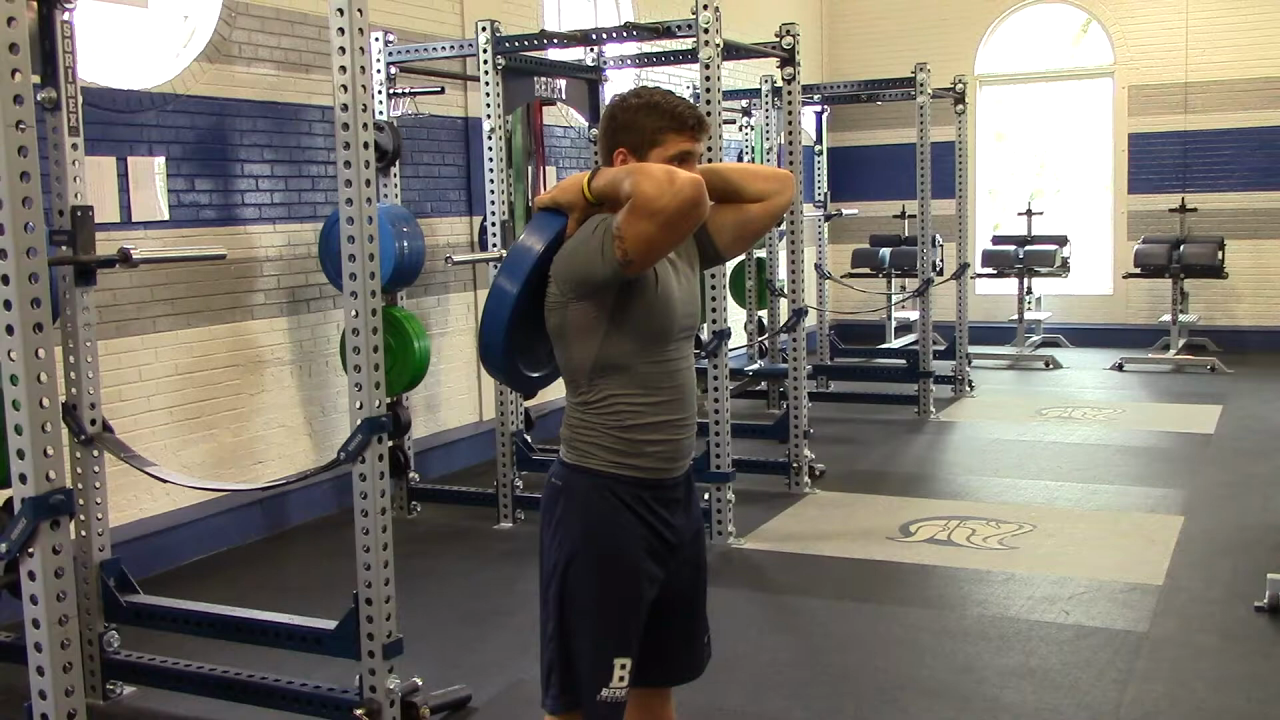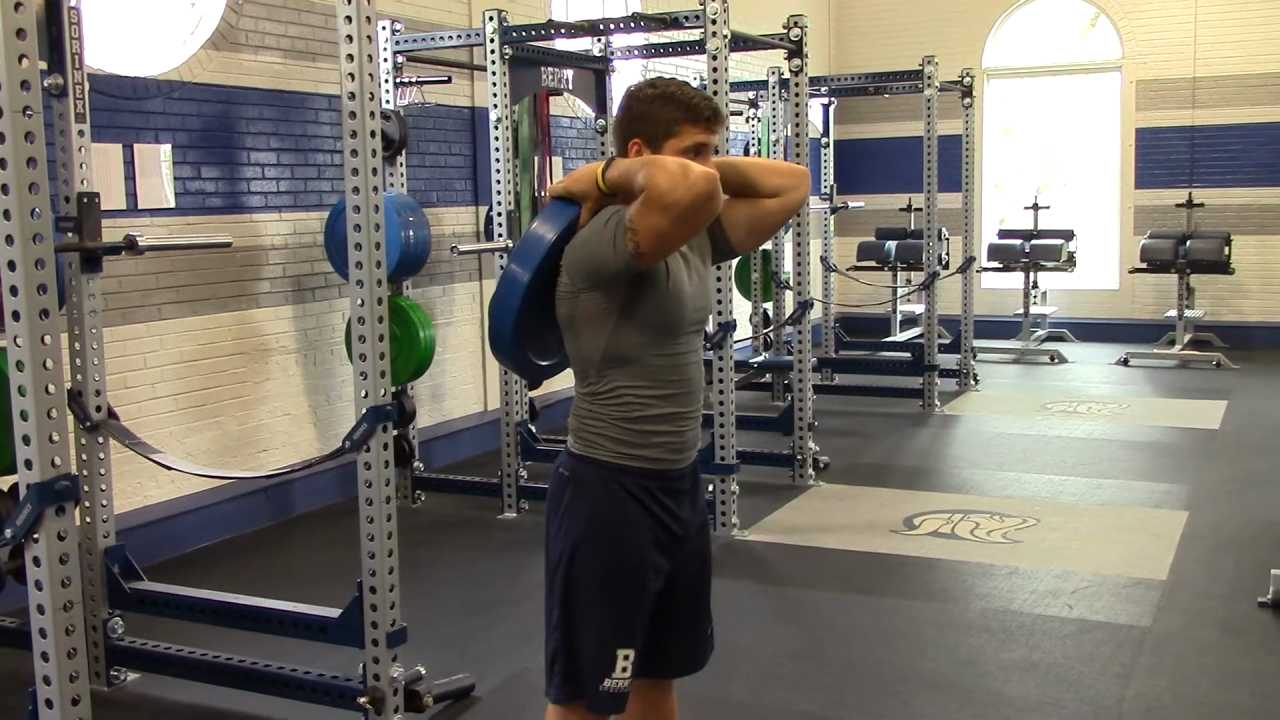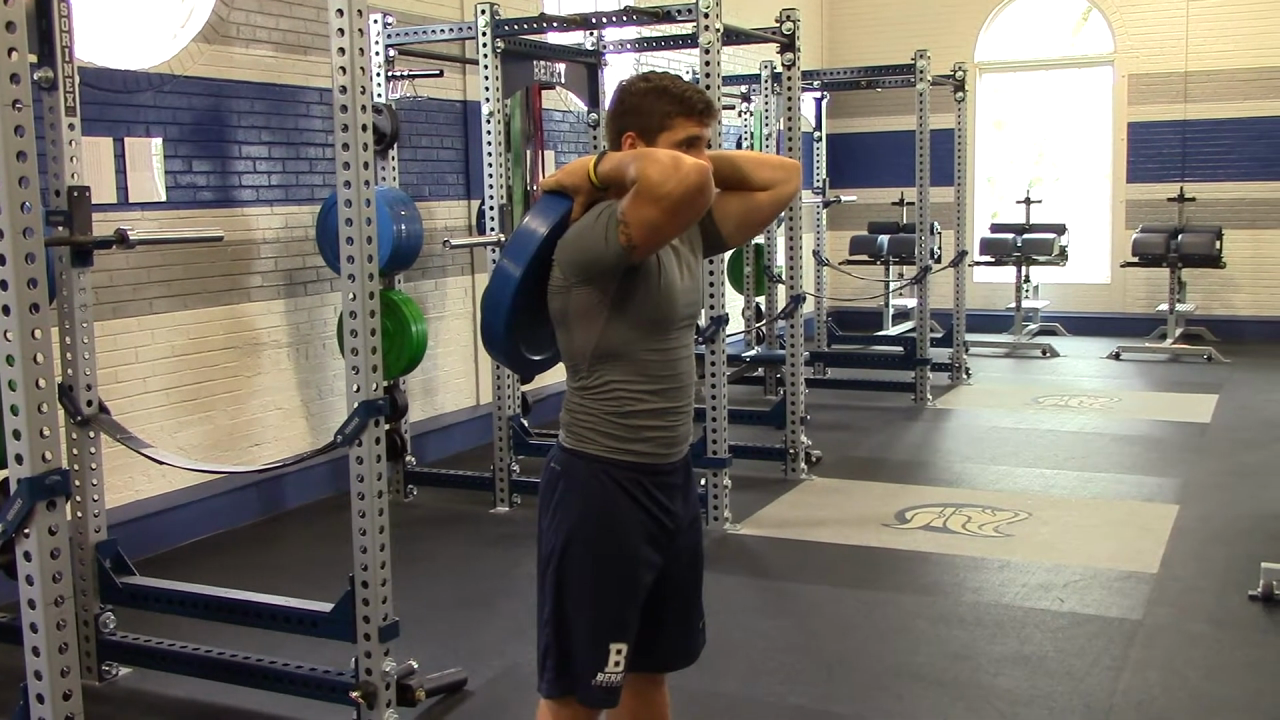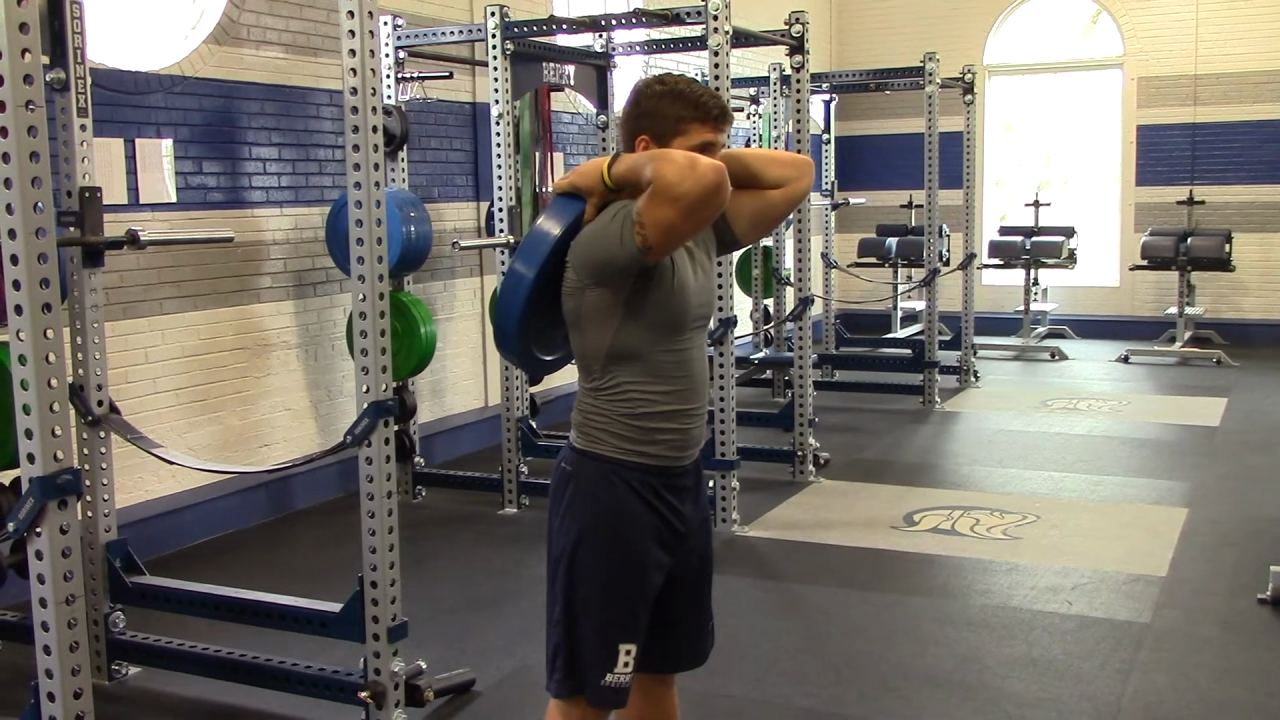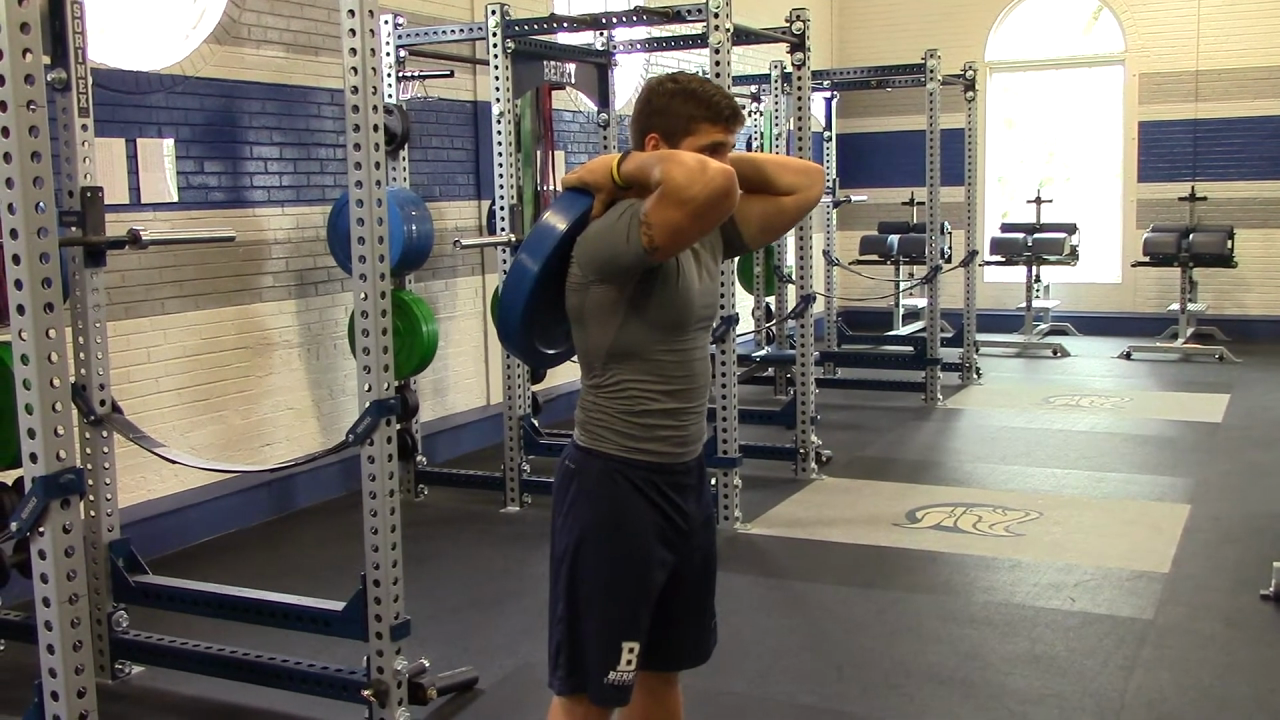
dt=1s
person 1, frame 1
left shoulder: (682, 244)
right shoulder: (592, 252)
left elbow: (776, 190)
right elbow: (678, 193)
left wrist: (691, 168)
right wrist: (593, 187)
left hip: (672, 492)
right hip: (601, 501)
person 1, frame 2
left shoulder: (693, 236)
right shoulder: (604, 242)
left elbow: (791, 184)
right elbow: (690, 188)
left wrist: (706, 162)
right wrist: (607, 177)
left hip: (679, 484)
right hip: (608, 492)
person 1, frame 3
left shoulder: (686, 230)
right shoulder: (597, 238)
left elbow: (782, 178)
right elbow: (682, 180)
left wrist: (698, 154)
right wrist: (598, 171)
left hip: (670, 477)
right hip: (600, 486)
person 1, frame 4
left shoulder: (698, 230)
right shoulder: (611, 238)
left elbow: (795, 175)
right elbow: (698, 180)
left wrist: (711, 153)
right wrist: (611, 172)
left hip: (680, 479)
right hip: (611, 486)
person 1, frame 5
left shoulder: (704, 231)
right shoulder: (616, 237)
left elbow: (805, 183)
right elbow: (707, 182)
left wrist: (721, 155)
right wrist: (622, 170)
left hip: (684, 477)
right hip: (614, 485)
